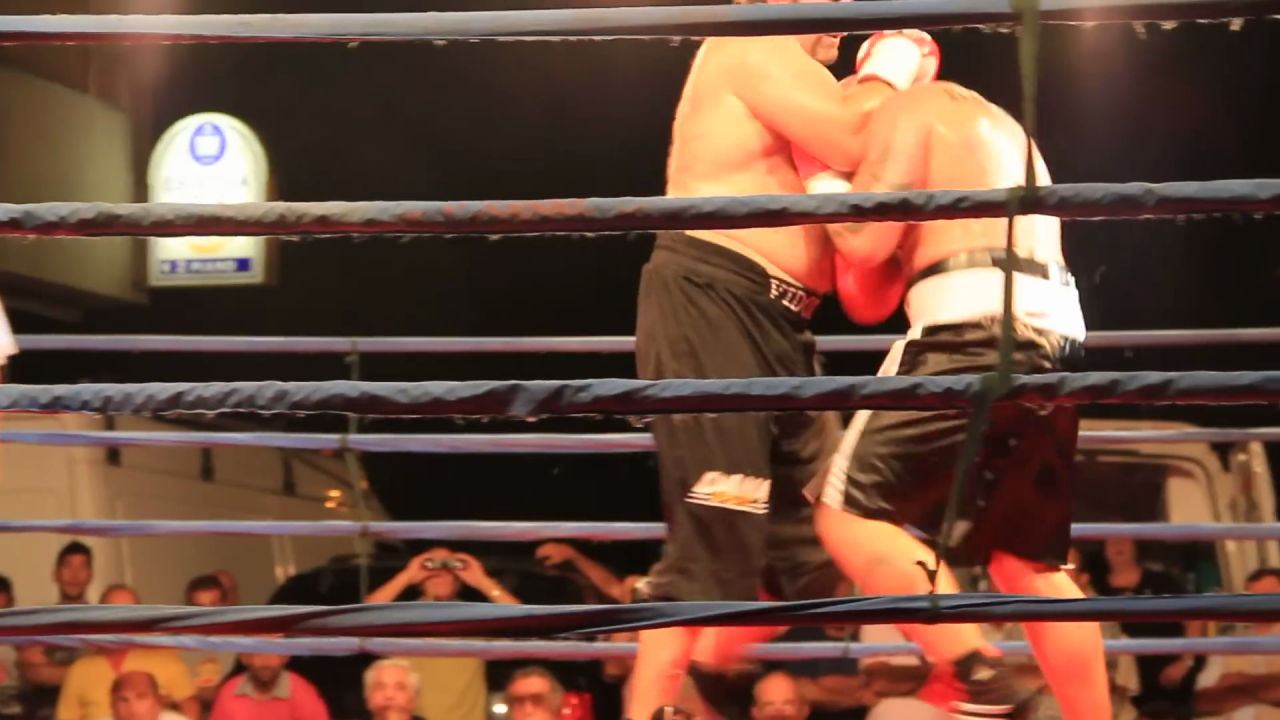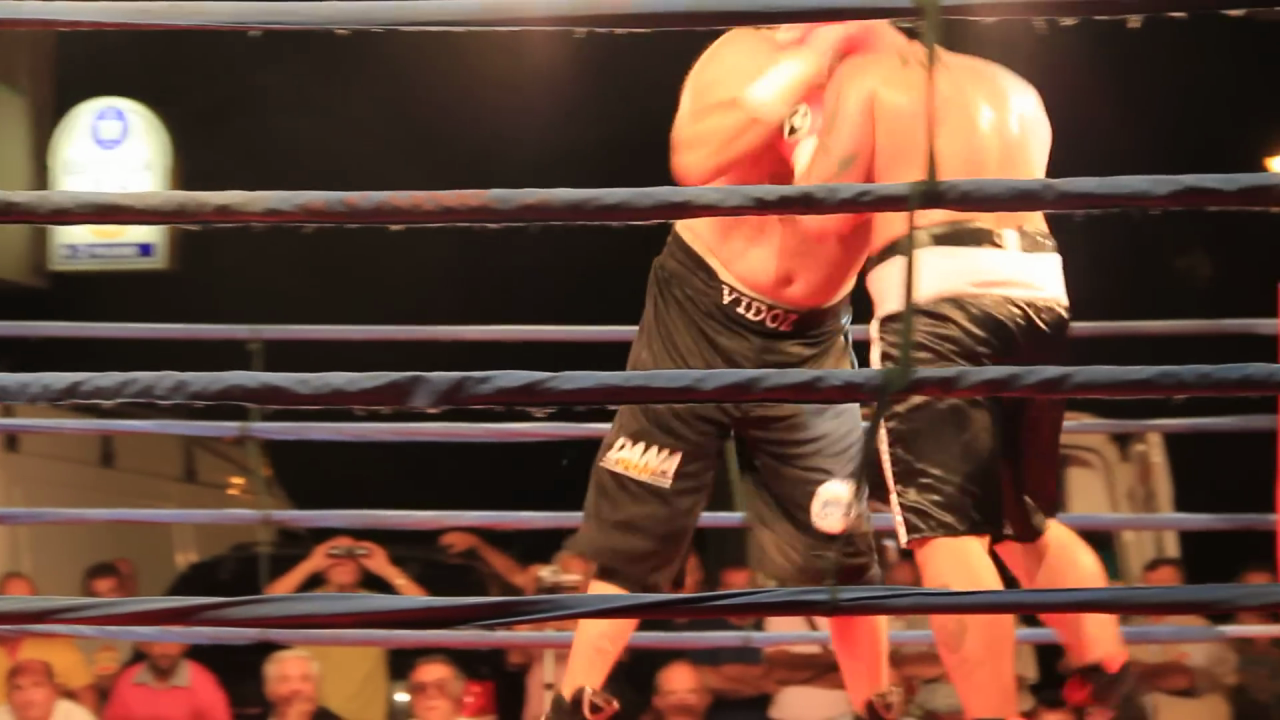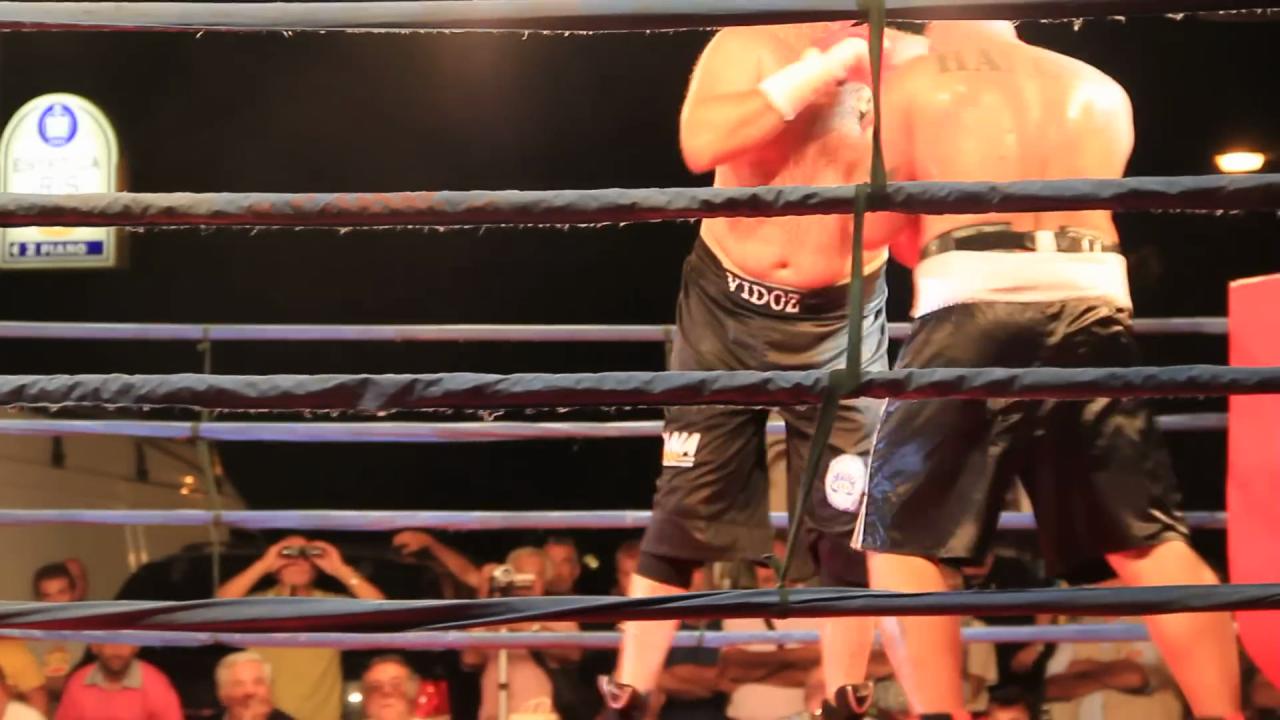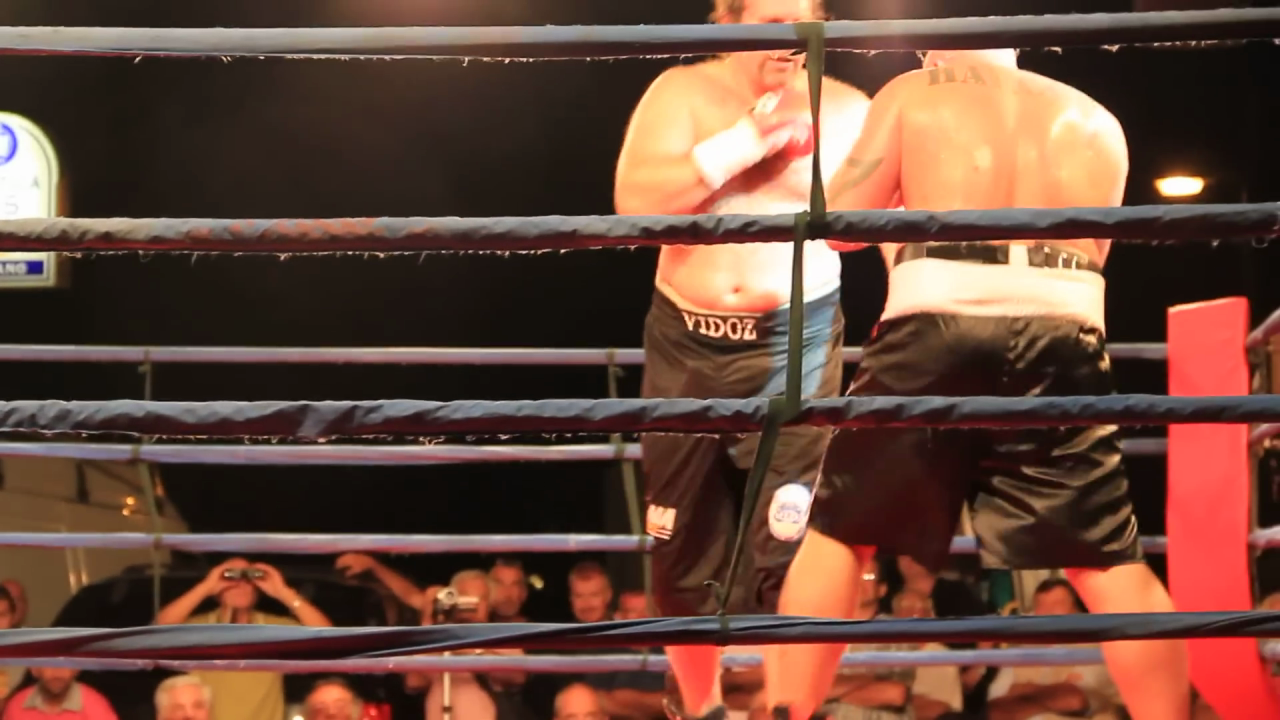
dt=0.3s
person 1, frame 1
left shoulder: (793, 78)
right elbow: (844, 137)
right wrist: (893, 67)
left hip: (772, 322)
right hip: (710, 308)
left knee: (809, 530)
right knee: (716, 536)
person 1, frame 2
right shoulder: (749, 55)
right elbow: (694, 160)
right wrist: (803, 67)
left hip: (807, 337)
right hip: (702, 315)
left knee: (838, 534)
right knee: (639, 519)
person 1, frame 3
left shoulder: (907, 66)
right shoulder: (744, 49)
right elbow: (702, 144)
right wrist: (818, 69)
left hip: (839, 319)
right hip: (725, 304)
left knee: (844, 515)
right knee: (684, 504)
person 1, frame 4
left shoulder: (844, 112)
right shoulder: (681, 91)
right elbow: (635, 199)
right wrist: (750, 140)
left hip: (794, 346)
right hip: (687, 347)
left knee: (788, 548)
right knee: (680, 551)
person 2, frame 1
left shoulder: (908, 111)
right shoulder: (993, 126)
left elbow: (860, 243)
left wrist: (820, 176)
left hip: (974, 331)
right hip: (1053, 336)
left knee: (850, 516)
right knee: (1029, 561)
left ankle: (972, 665)
person 2, frame 2
left shoulder: (863, 79)
right shoulder: (1015, 91)
left elbow: (819, 218)
left wrist: (815, 130)
left hip: (937, 306)
right hip: (1036, 302)
left knee: (947, 534)
right knee: (1025, 520)
person 2, frame 3
left shoulder: (923, 78)
right shoulder: (1100, 90)
left hip: (969, 310)
right hip: (1089, 310)
left knee: (901, 543)
right knee: (1148, 539)
person 2, frame 4
left shoulder: (913, 93)
right shoulder: (1096, 123)
left elbow: (840, 223)
left hip: (937, 321)
right hip: (1059, 331)
left knee: (836, 534)
right knee: (1111, 562)
